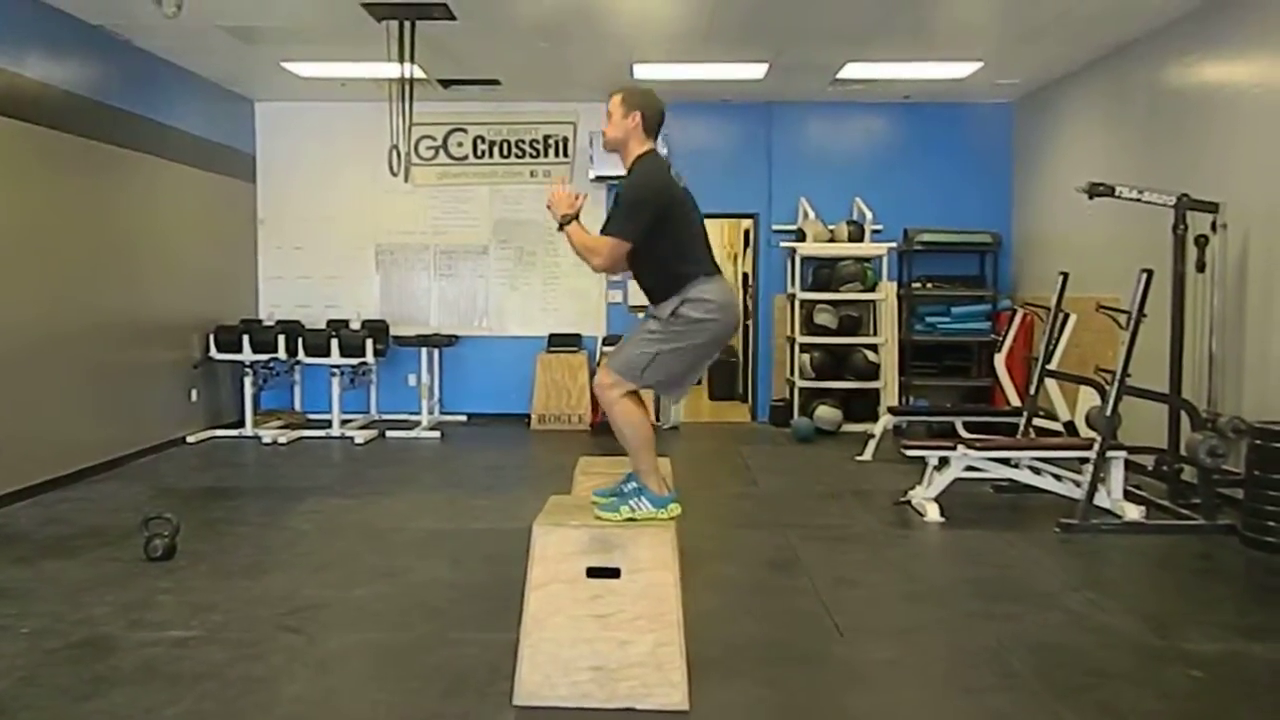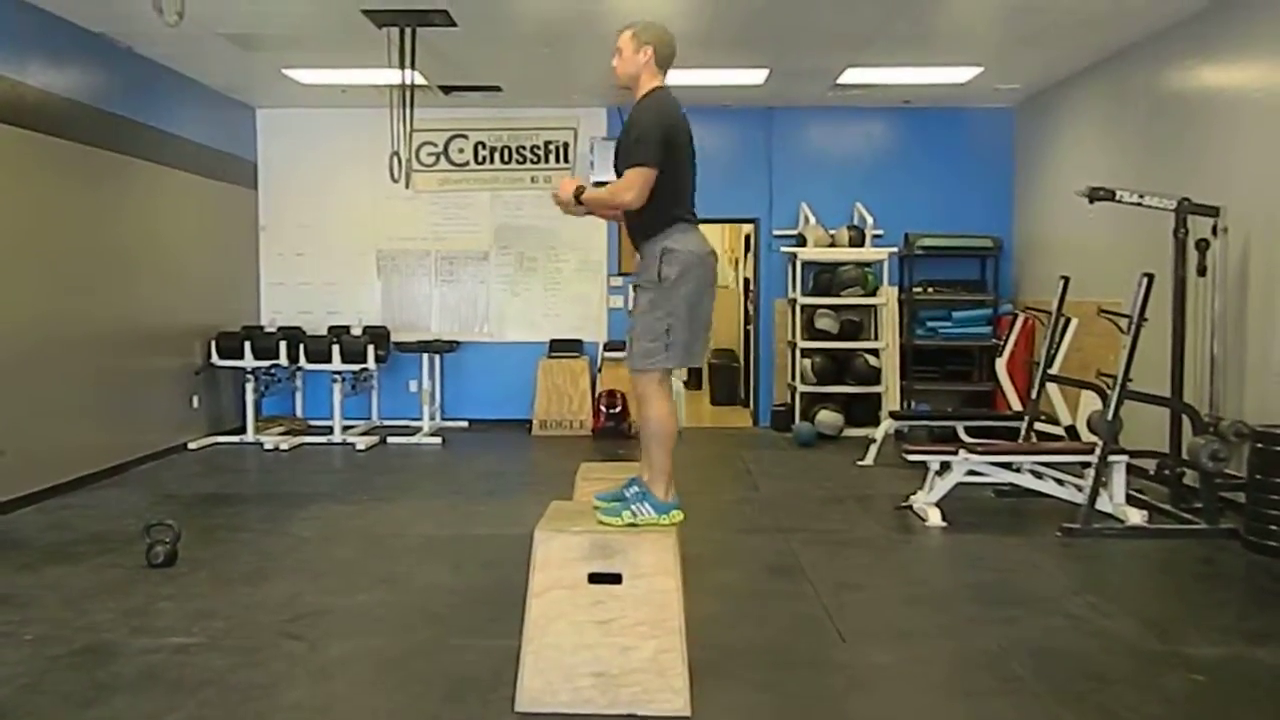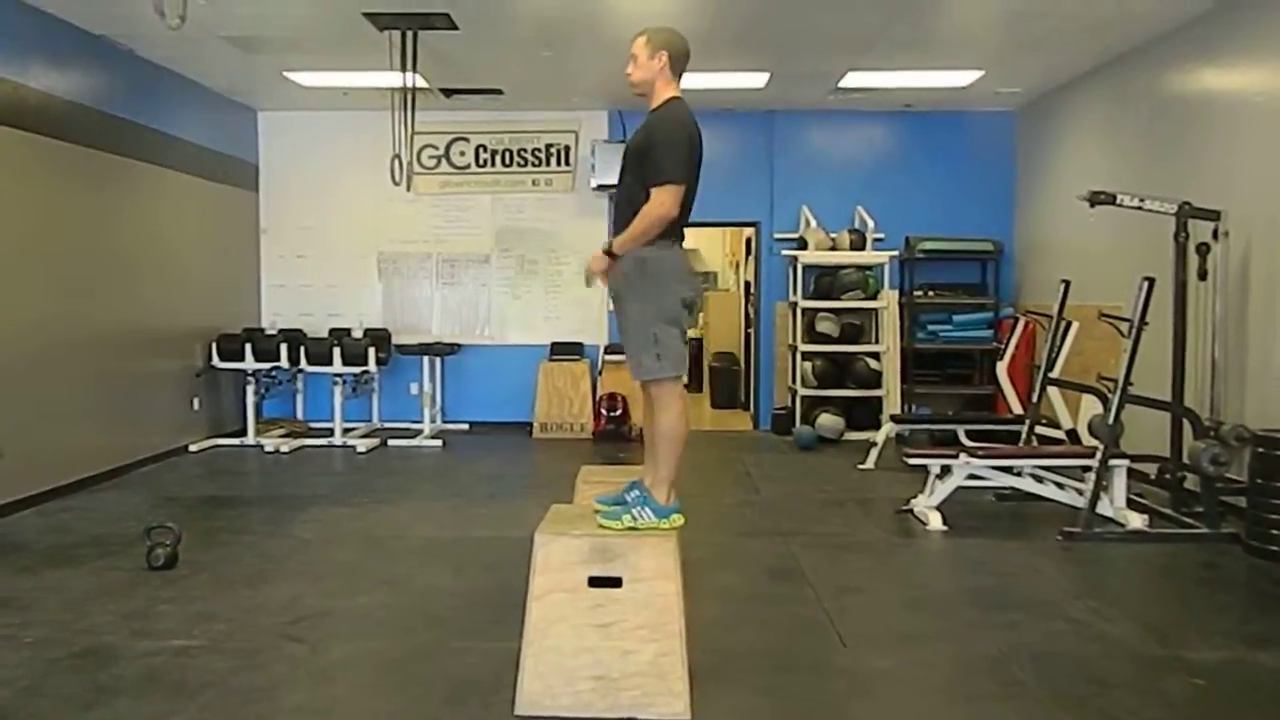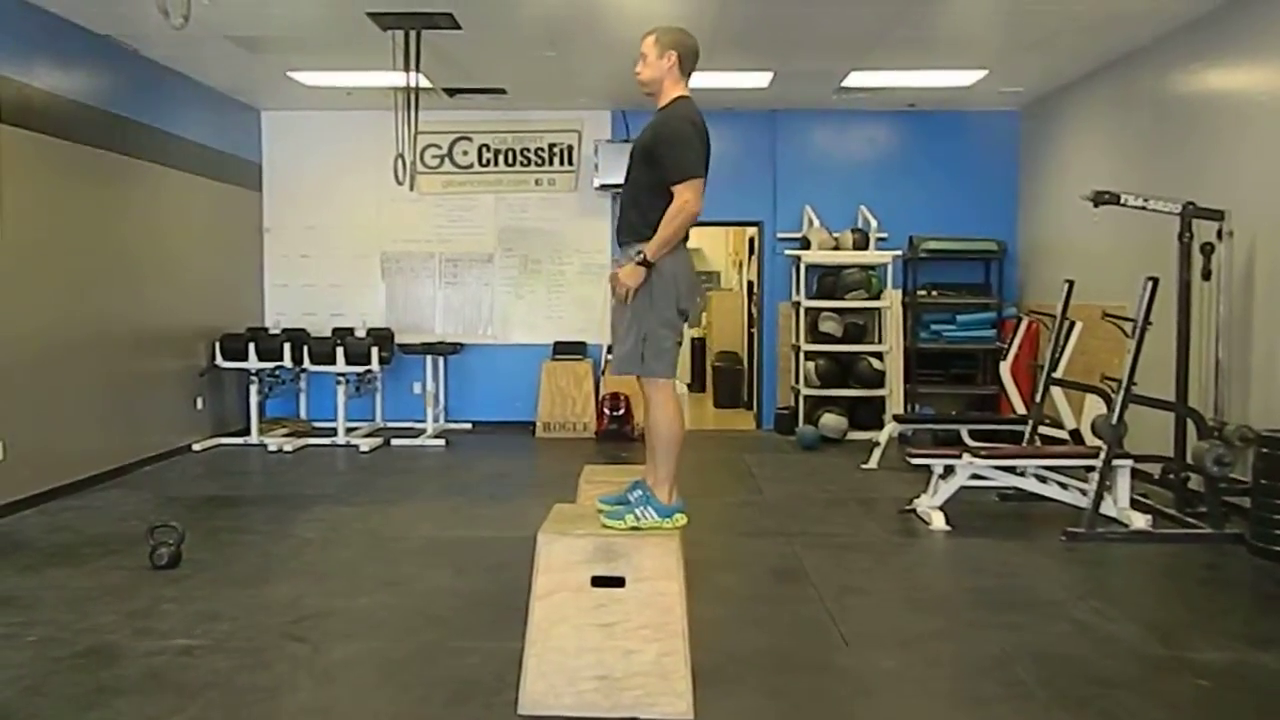
dt=0.2s
person 1, frame 1
left shoulder: (643, 183)
right shoulder: (651, 178)
left elbow: (603, 258)
right elbow: (618, 259)
left wrist: (566, 220)
right wrist: (575, 221)
left hip: (698, 307)
right hip: (694, 303)
left knee: (610, 385)
right knee: (618, 382)
left ankle: (656, 494)
right ankle: (646, 480)
person 1, frame 2
left shoulder: (650, 113)
right shoulder: (655, 112)
left elbow: (632, 193)
left wrist: (578, 195)
right wrist: (587, 200)
left hip: (671, 255)
right hip: (669, 253)
left knee: (648, 377)
right knee: (647, 374)
left ankle: (659, 498)
right ankle: (650, 482)
person 1, frame 3
left shoulder: (670, 123)
right shoulder: (664, 120)
left elbow: (663, 207)
left wrist: (610, 251)
right wrist: (619, 251)
left hip: (650, 263)
right hip: (647, 262)
left knee: (663, 384)
right knee: (655, 382)
left ankle: (661, 501)
right ankle: (650, 486)
person 1, frame 4
left shoulder: (679, 122)
right shoulder: (669, 120)
left elbow: (688, 203)
left wrist: (641, 261)
left hip: (654, 265)
right hip: (650, 262)
left knee: (656, 381)
right knee: (652, 380)
left ankle: (664, 501)
right ankle: (653, 486)
